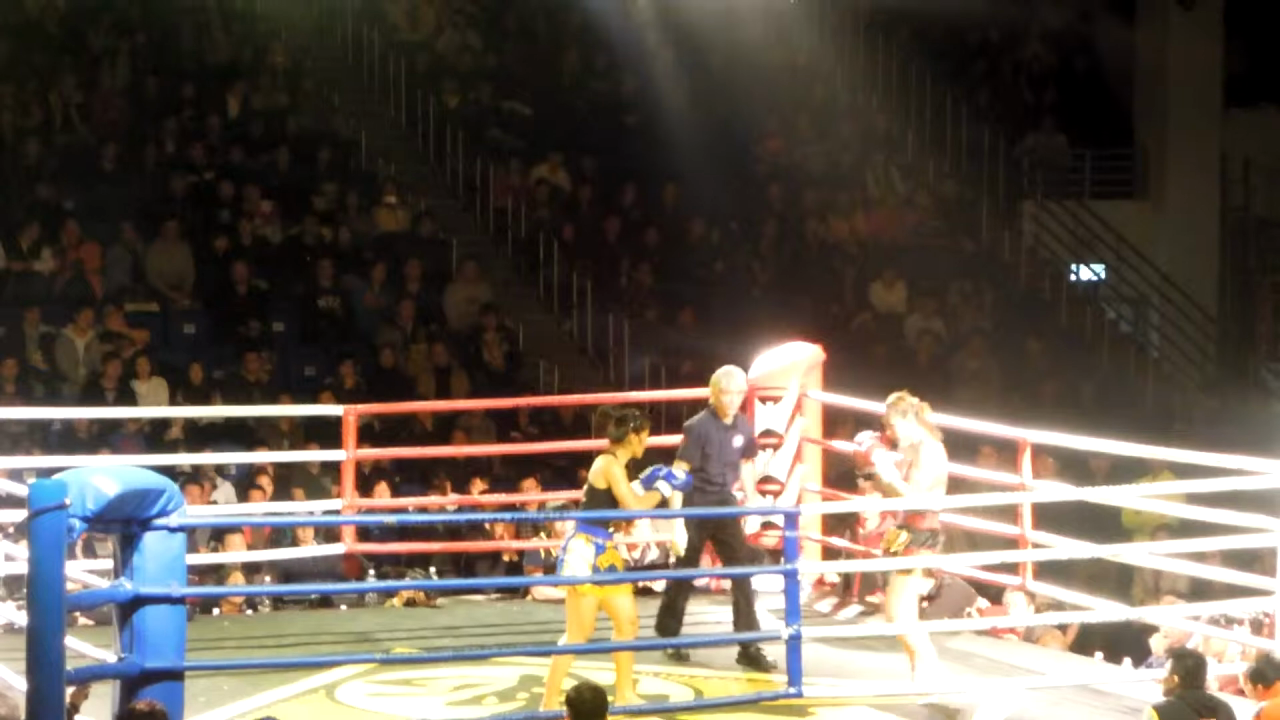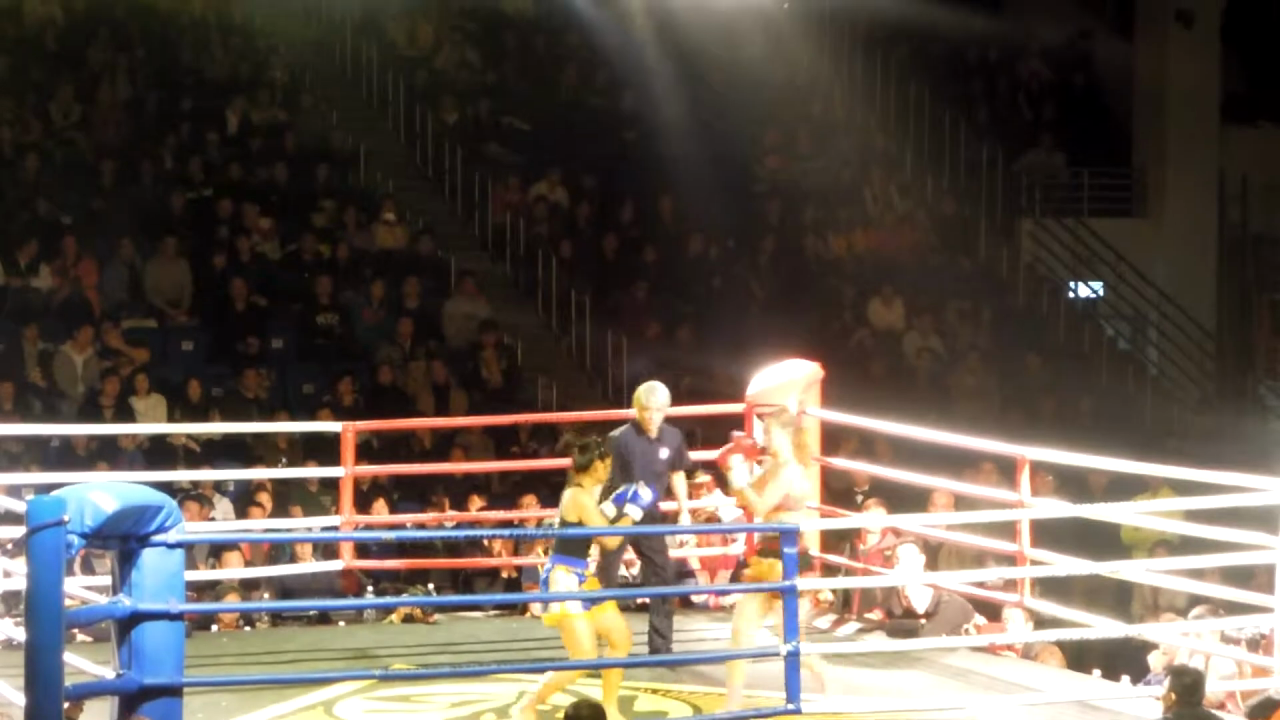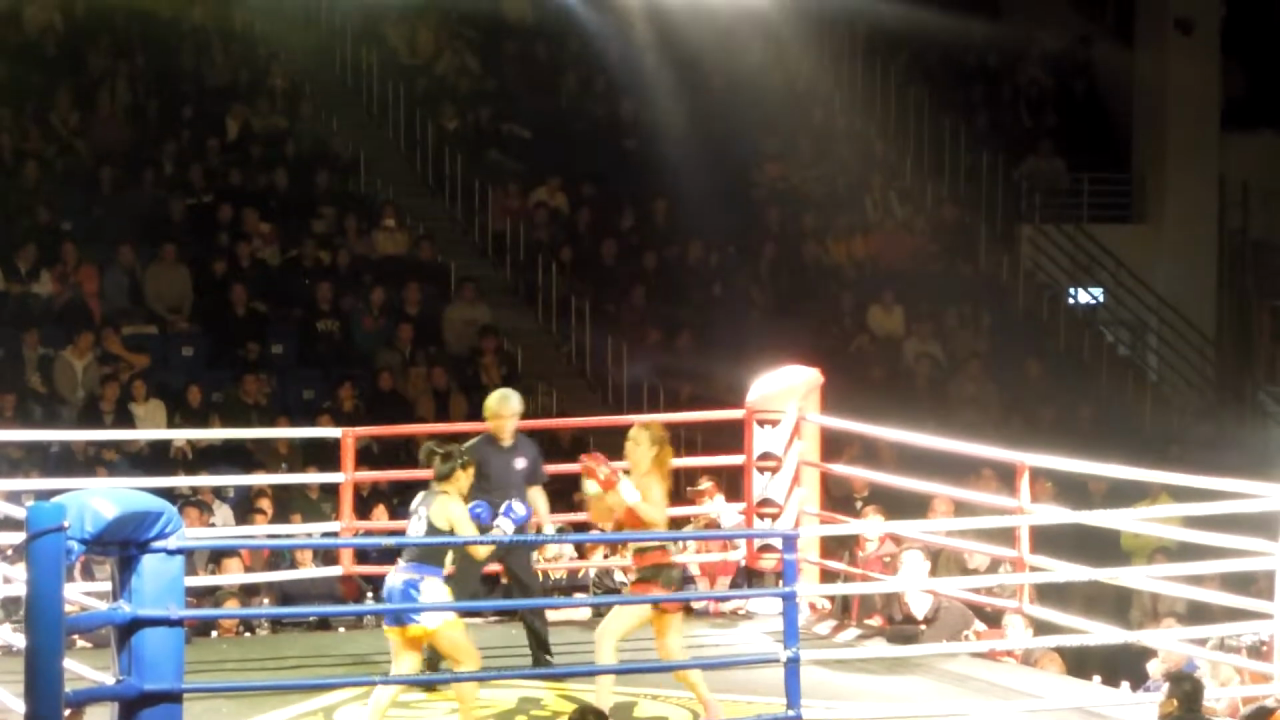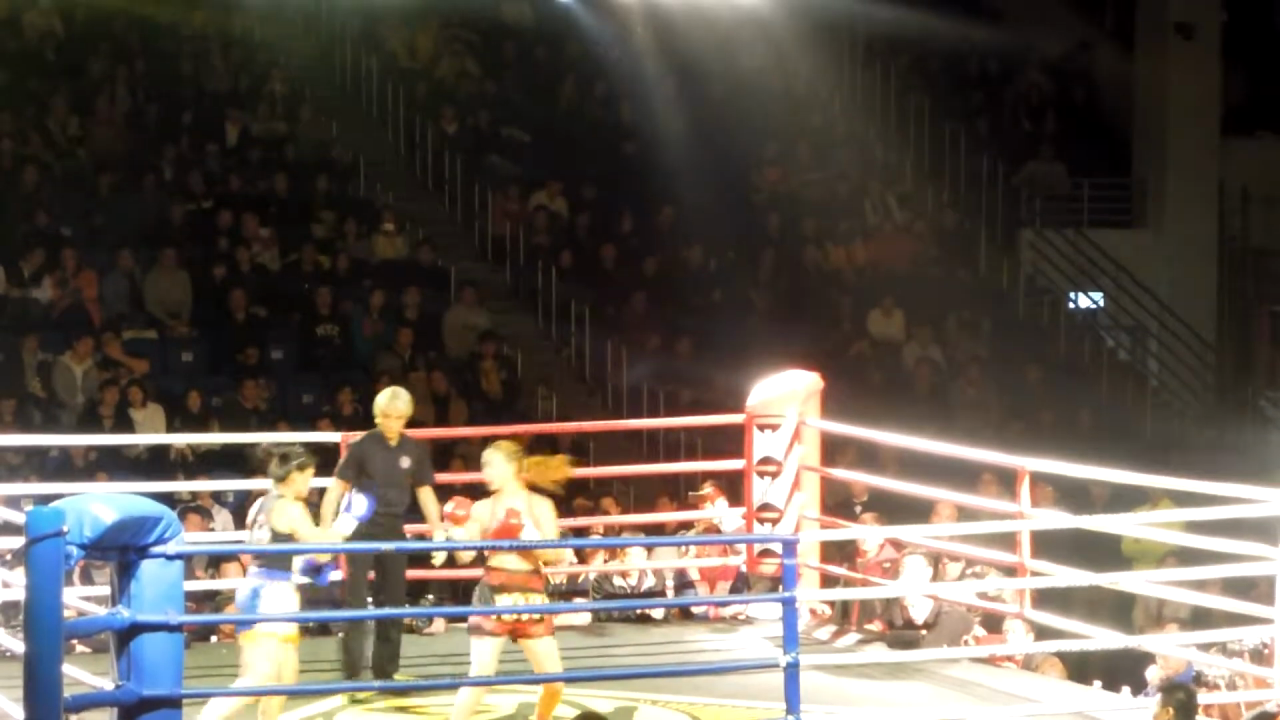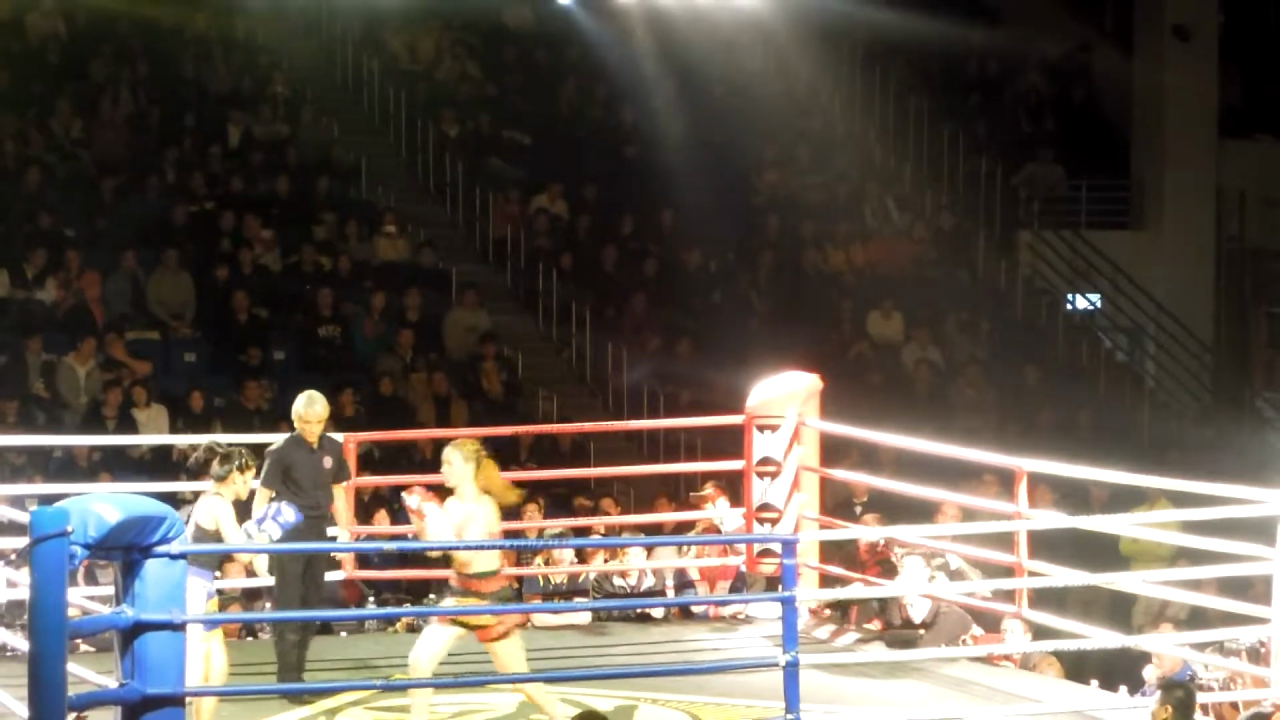
dt=0.7s
person 1, frame 1
left shoulder: (743, 426)
right shoulder: (698, 426)
right elbow: (679, 472)
left wrist: (751, 503)
right wrist: (677, 521)
left hip: (724, 503)
right hip: (695, 502)
left knee: (743, 570)
right knee: (683, 574)
left ankle: (749, 647)
right ankle: (668, 638)
person 1, frame 2
left shoulder: (673, 437)
right shoulder: (621, 439)
left elbow: (677, 474)
left wrist: (684, 511)
left hip: (649, 515)
left knee: (663, 580)
right knee: (605, 581)
left ankle: (660, 648)
person 1, frame 3
left shoulder: (528, 449)
right shoulder: (475, 450)
left elbow: (535, 491)
left wrist: (548, 529)
left knee: (531, 595)
right knee: (458, 595)
left ankle: (542, 657)
right ankle: (432, 665)
person 1, frame 4
left shoulder: (415, 450)
right shoulder: (361, 447)
left elbow: (425, 492)
right elbow: (337, 488)
left wrist: (439, 533)
right wrist: (325, 530)
left hip: (393, 532)
right hip: (363, 530)
left knee: (392, 604)
right knee: (356, 601)
left ankle: (384, 674)
right ankle: (352, 676)
person 1, frame 5
left shoulder: (332, 448)
right shoulder: (282, 451)
right elbow: (262, 496)
left wrist: (343, 530)
left hip: (317, 532)
right hip: (288, 533)
left knee: (310, 605)
right knee: (288, 608)
left ankle: (296, 674)
right ankle: (288, 681)
person 2, frame 1
left shoulder: (930, 451)
right shoulder: (910, 449)
left elbow: (912, 496)
right elbow: (895, 491)
left wrist: (884, 469)
right wrist: (881, 460)
left hip: (921, 538)
right hip: (908, 535)
left knee: (899, 618)
right knee: (900, 616)
left ankle: (932, 678)
right ankle: (919, 679)
person 2, frame 2
left shoulder: (790, 471)
right shoulder: (771, 465)
left elbow: (759, 508)
right elbow: (747, 494)
left wrist: (739, 481)
right wrist: (744, 465)
right hip: (766, 554)
right knee: (740, 631)
left ankle: (823, 684)
right ankle: (732, 704)
person 2, frame 3
left shoulder: (649, 482)
right shoulder: (632, 479)
left elbow: (658, 520)
right elbow: (600, 518)
left wrist: (631, 498)
right wrist: (592, 492)
left hip: (656, 576)
right hip: (652, 573)
left knee: (605, 635)
right knee: (671, 655)
person 2, frame 4
left shoulder: (540, 505)
right shoulder: (482, 509)
left elbow: (553, 555)
right elbow: (464, 556)
left wrist: (530, 537)
right wrist: (459, 531)
left hip: (532, 598)
right hip: (493, 594)
left knee: (554, 678)
right knee: (478, 679)
person 2, frame 5
left shoulder: (482, 506)
right shoulder: (451, 505)
left elbow: (466, 556)
left wrist: (435, 521)
right wrist: (420, 519)
left hip: (489, 599)
right hip: (460, 596)
right knee: (418, 662)
person 3, frame 1
left shoulder: (613, 464)
right shoulder: (609, 464)
right elbow: (634, 509)
left wrist: (644, 485)
right wrist: (665, 487)
left hip: (602, 549)
right hip: (585, 550)
left knee: (627, 620)
right knee: (578, 633)
left ankle: (624, 693)
right ankle: (549, 703)
person 3, frame 2
left shoulder: (579, 492)
right shoulder: (579, 497)
right elbow: (610, 540)
left wrist: (614, 505)
right wrist: (635, 509)
left hip: (580, 578)
right hip: (565, 579)
left knee: (621, 637)
right knee: (584, 659)
person 3, frame 3
left shoulder: (422, 499)
right shoulder: (452, 504)
right elbow: (480, 551)
left wrist: (467, 520)
right wrist: (506, 523)
left hip: (398, 584)
right hip: (424, 589)
left knee: (404, 670)
right knee: (467, 662)
person 3, frame 4
left shoulder: (261, 505)
right shoulder: (292, 506)
right elbow: (320, 551)
left wrist: (300, 562)
left hip: (255, 590)
right hip: (272, 593)
left knee: (287, 673)
right knee: (258, 683)
person 3, frame 5
left shoulder: (210, 502)
right shoulder: (219, 504)
right elbow: (242, 554)
left hip: (200, 592)
right hip: (192, 591)
left knee: (216, 670)
right knee: (191, 678)
